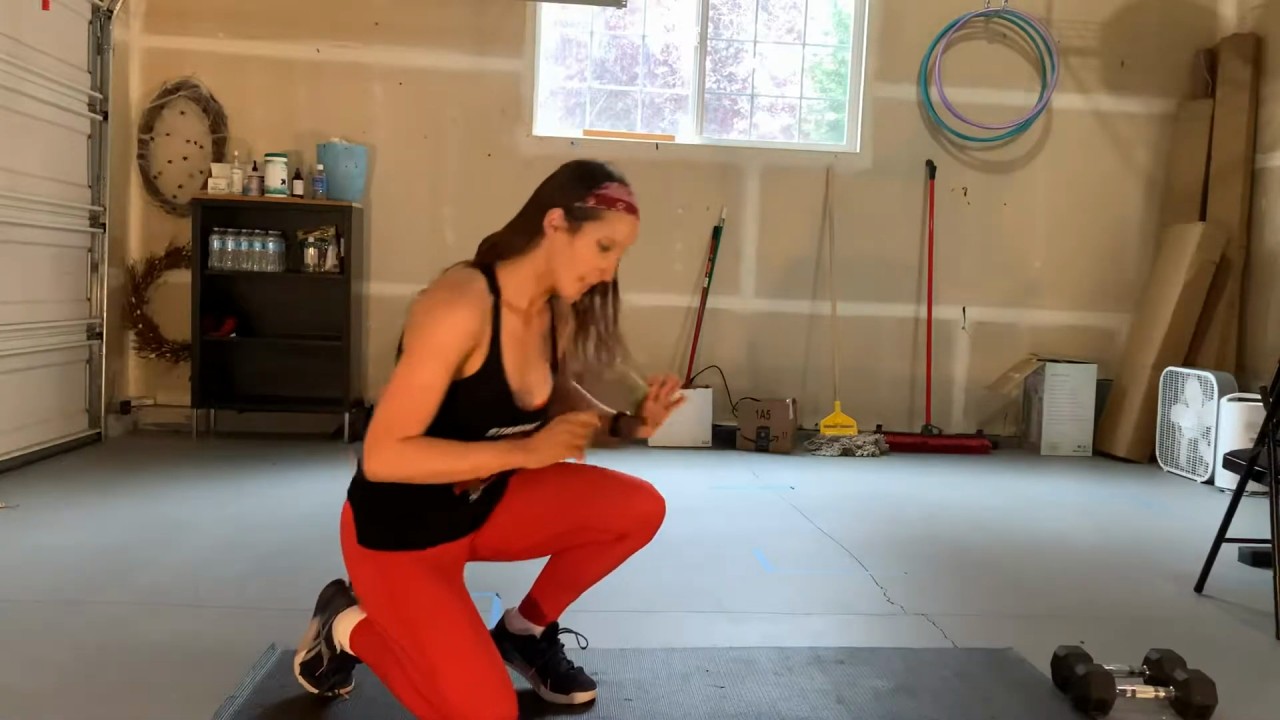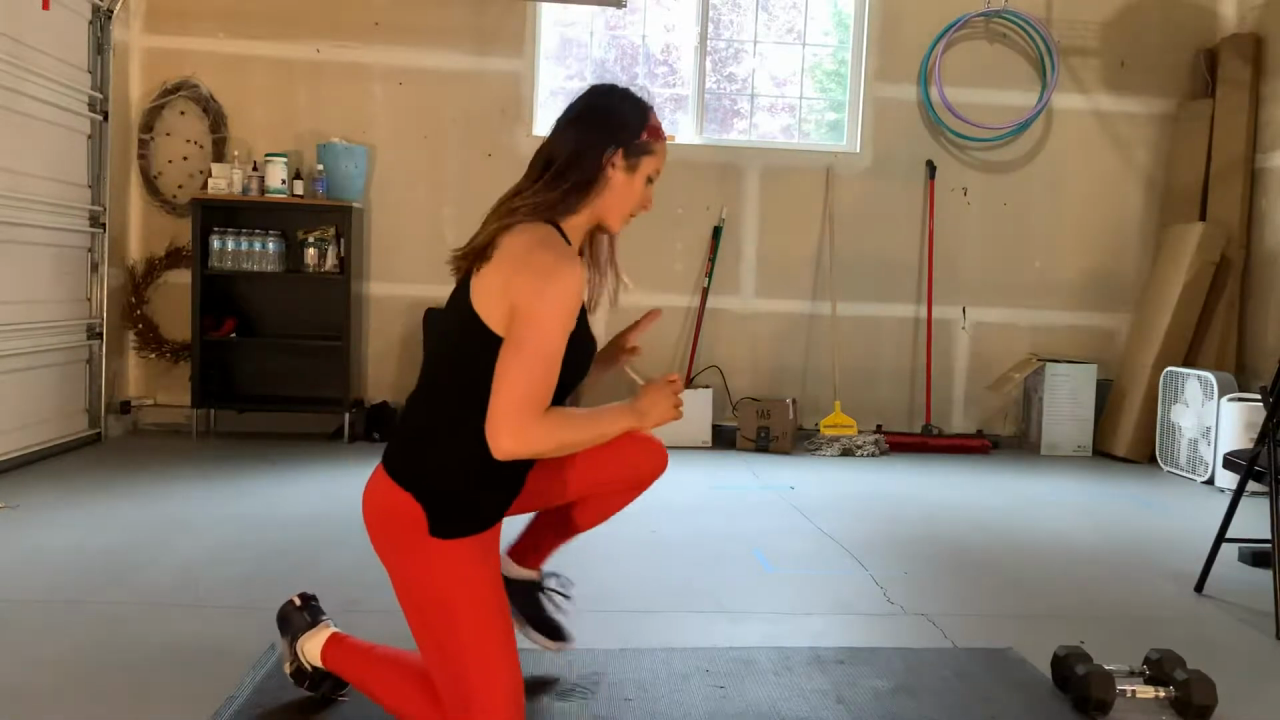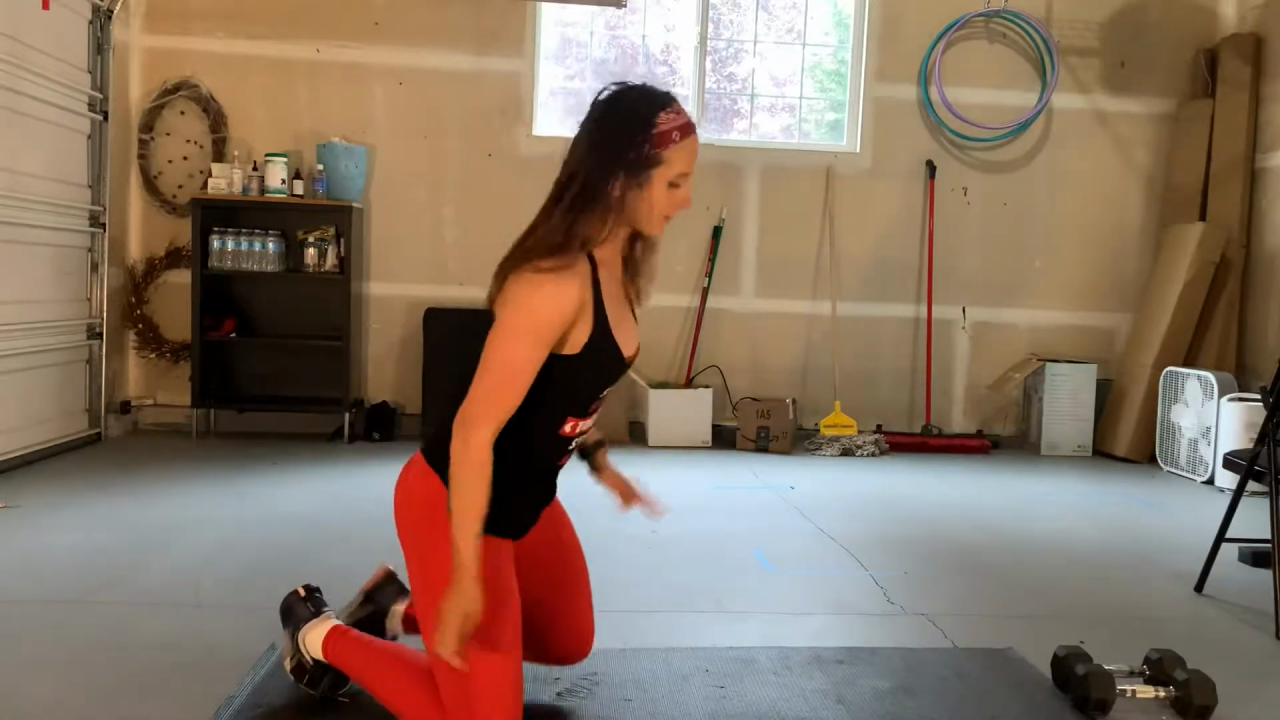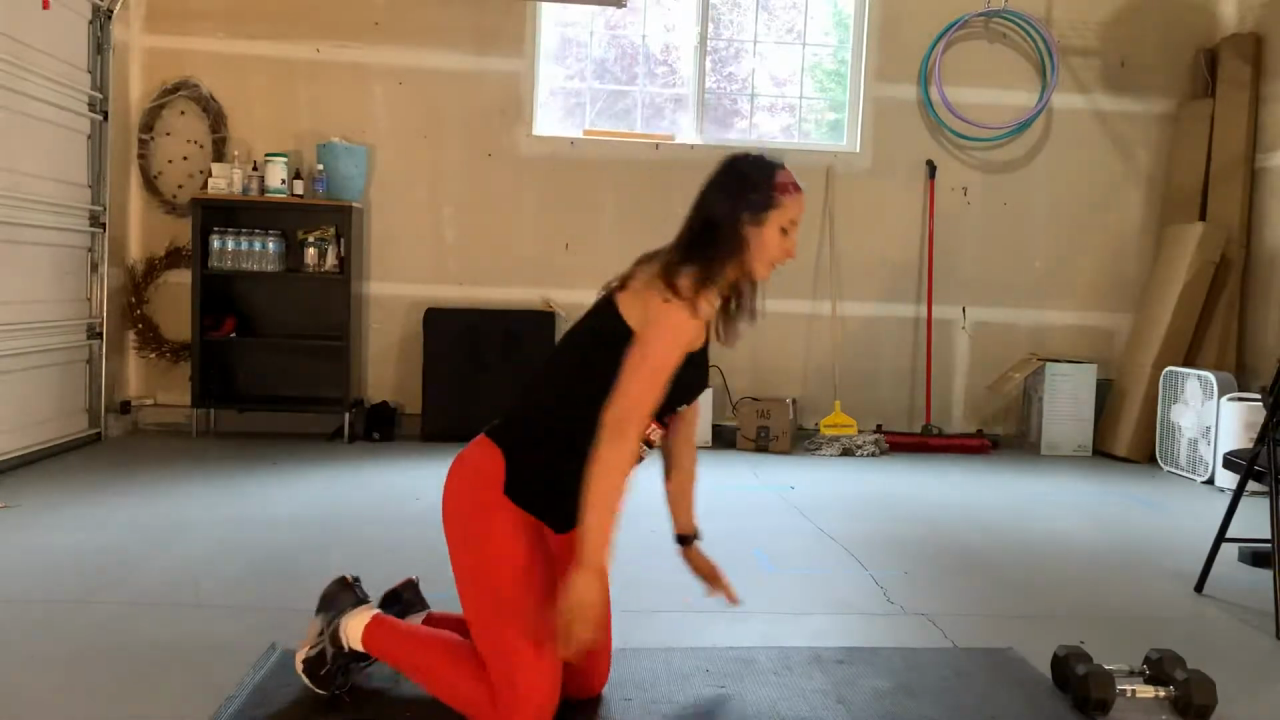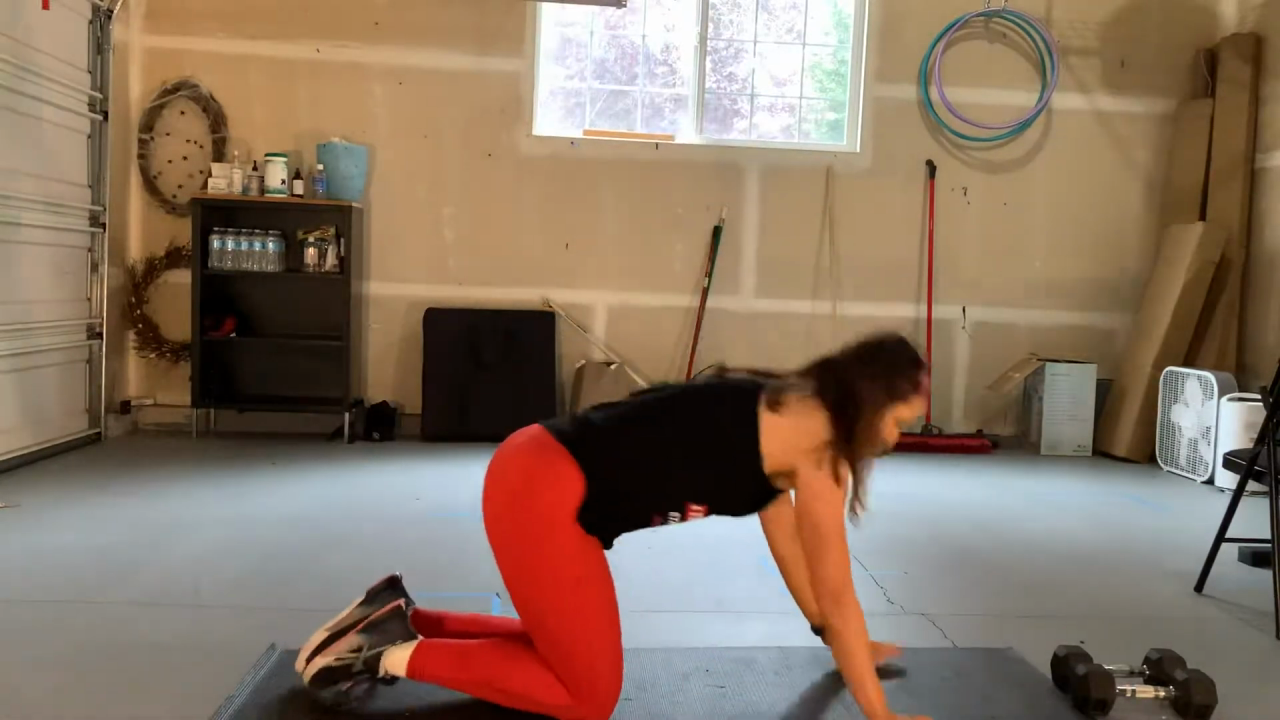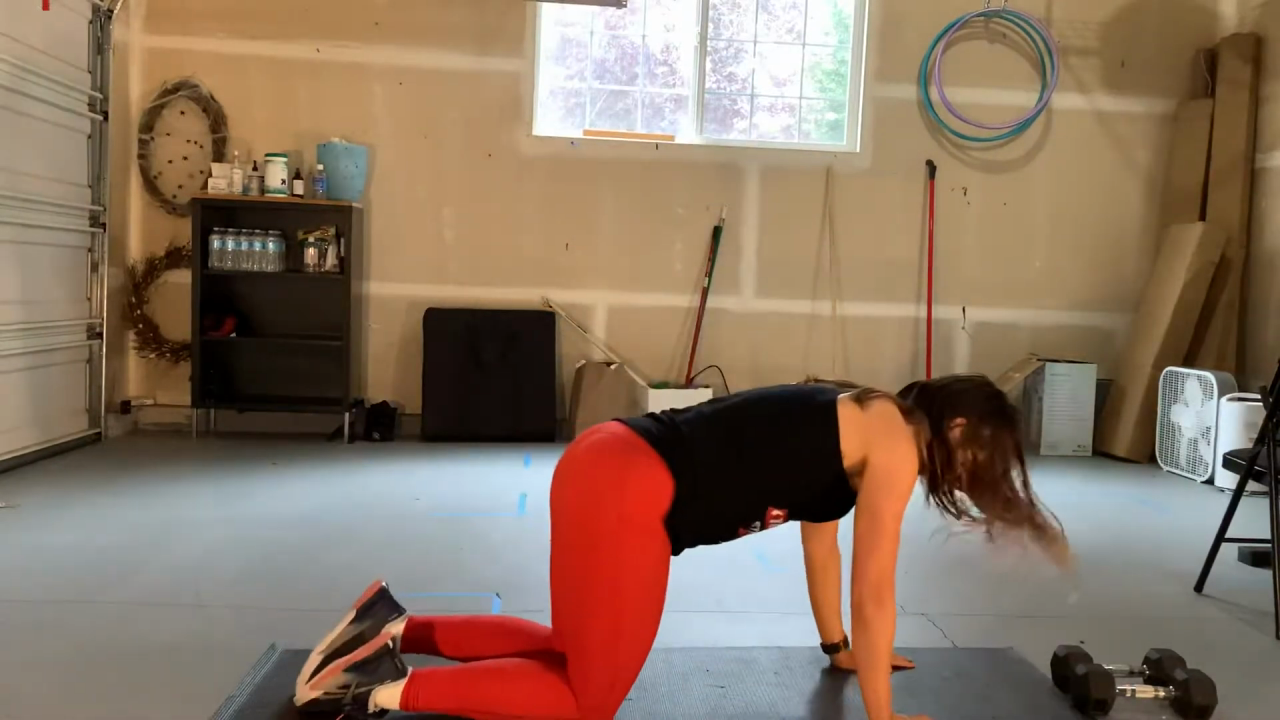
dt=0.4s
person 1, frame 1
left shoulder: (557, 313)
right shoulder: (459, 308)
left elbow: (557, 403)
right elbow: (382, 457)
left wrist: (631, 422)
right wrist: (522, 451)
left hip: (483, 509)
right hip: (398, 535)
left knee: (639, 508)
left ankle: (525, 632)
right ankle: (350, 630)
person 1, frame 2
left shoulder: (538, 240)
right shoulder: (551, 264)
right elbow: (513, 434)
left wrist: (600, 359)
right wrist: (633, 412)
left hip: (480, 476)
right hip: (430, 508)
left knee: (644, 458)
left ankle: (518, 572)
right ankle: (321, 643)
person 1, frame 3
left shoulder: (618, 262)
right shoulder: (557, 280)
right elbow: (475, 430)
left wrist: (598, 460)
right wrist: (466, 577)
left hip: (525, 496)
right hip: (456, 504)
left knee: (570, 644)
left ankle: (402, 608)
right ankle: (321, 633)
person 1, frame 4
left shoulder: (696, 301)
right shoulder: (681, 293)
left elbow: (678, 433)
right elbow: (620, 428)
left wrist: (687, 540)
right wrist: (590, 568)
left hip: (560, 510)
right hip: (499, 493)
left ankle: (416, 625)
right ankle: (361, 625)
person 1, frame 5
left shoulder: (779, 412)
right shoulder: (815, 436)
left elbow: (786, 540)
right elbow: (836, 598)
left wrist: (834, 639)
left hip: (534, 472)
right hip: (546, 496)
left knee: (572, 657)
left ankle: (401, 617)
right ankle: (397, 653)
person 1, frame 6
left shoulder: (855, 424)
right shoulder: (893, 440)
left elbow: (818, 537)
right elbow: (874, 594)
left wrist: (838, 648)
left hip: (605, 467)
right hip: (627, 496)
left knee: (576, 655)
left ankle: (396, 628)
